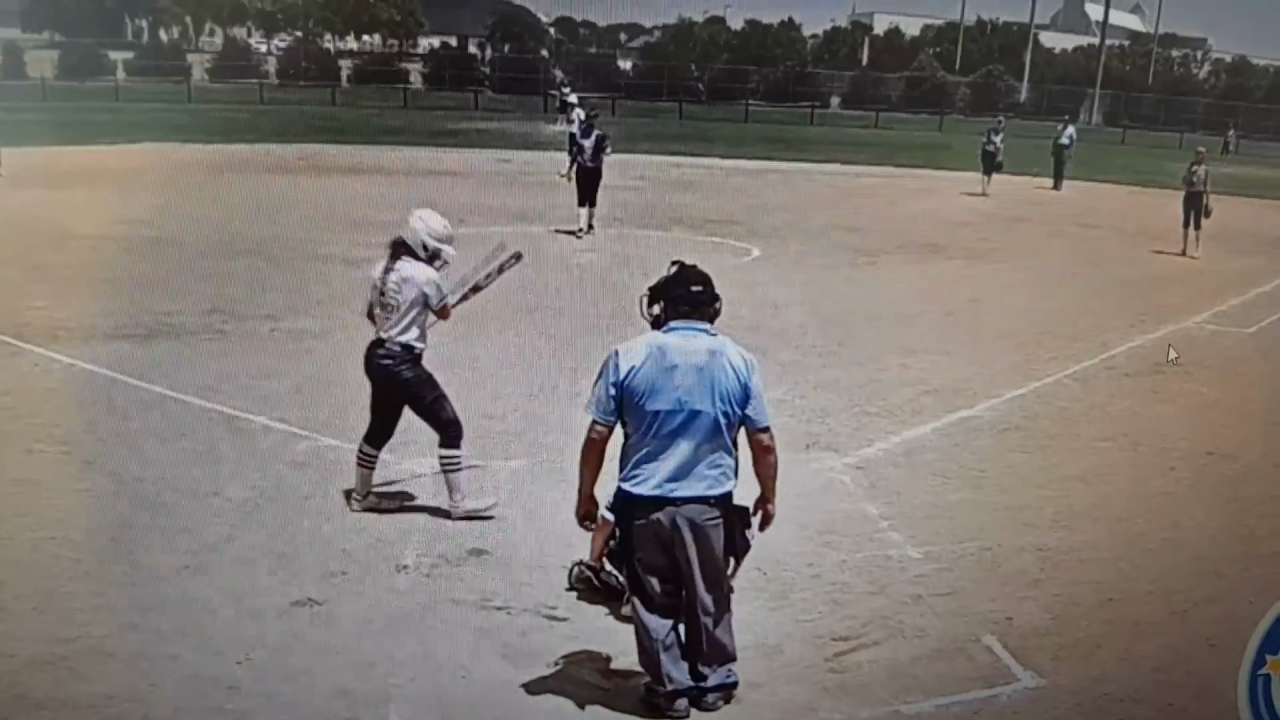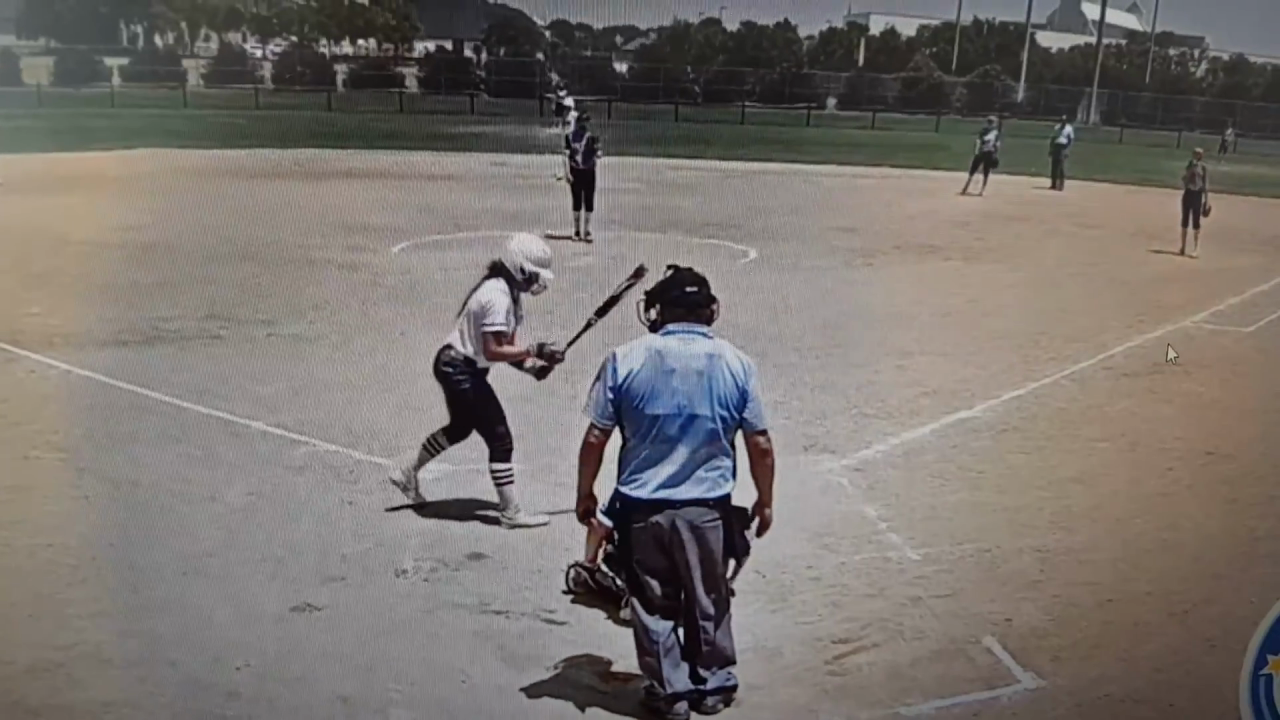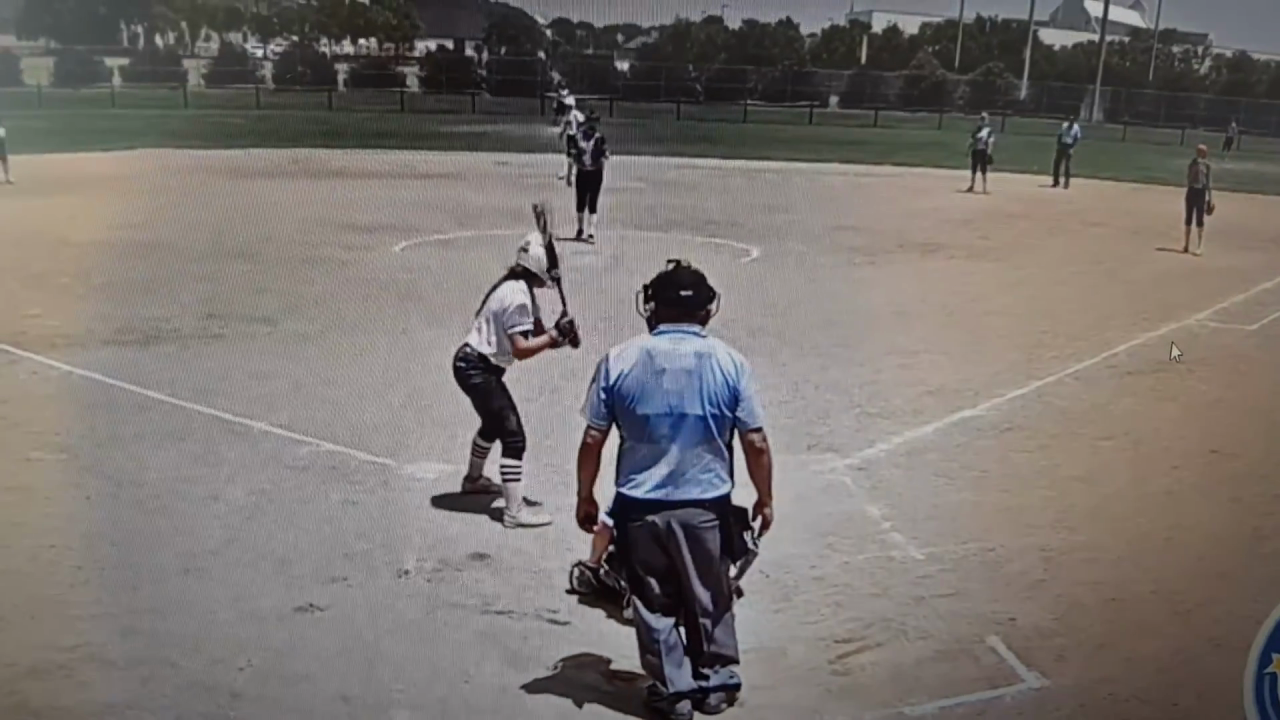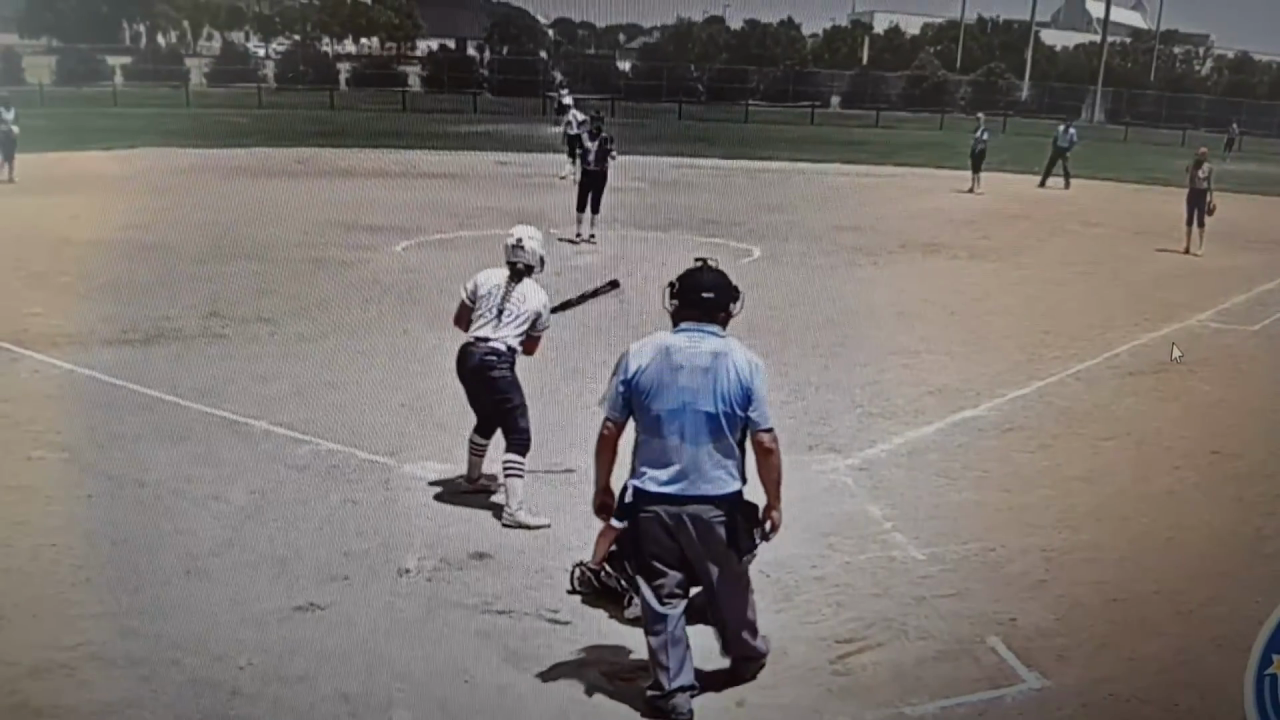
dt=0.5s
person 1, frame 1
left shoulder: (629, 356)
right shoulder: (738, 361)
left elbow: (597, 435)
right elbow: (763, 443)
left wrist: (586, 494)
right wrist: (768, 496)
left hip: (643, 504)
right hip: (709, 504)
left knee: (655, 602)
right knee: (709, 599)
right ankle: (713, 683)
person 1, frame 2
left shoulder: (625, 359)
right shoulder: (736, 363)
left elbow: (595, 438)
right elbow: (760, 445)
left wrist: (585, 494)
right wrist: (765, 499)
left hip: (642, 507)
right hip: (707, 507)
left knee: (654, 605)
right knee: (709, 602)
person 1, frame 3
left shoulder: (619, 360)
right shoulder: (729, 362)
left elbow: (592, 440)
right elbow: (756, 443)
left wrist: (585, 497)
right wrist: (765, 499)
left hip: (641, 507)
right hip: (706, 506)
left knee: (655, 605)
right knee: (710, 601)
person 1, frame 4
left shoulder: (639, 355)
right shoulder: (744, 362)
left elbow: (609, 432)
right elbow: (766, 444)
left wrist: (602, 488)
right wrist: (773, 503)
left hip: (654, 502)
right hip: (717, 502)
left knee: (661, 599)
right knee: (729, 588)
right ankle: (746, 655)
person 2, frame 1
left shoulder: (384, 268)
right shoulder: (424, 275)
right elbow: (445, 314)
left hip: (378, 357)
right hip: (402, 364)
left knee: (379, 428)
right knee: (450, 428)
left ankle: (361, 495)
right ankle: (458, 500)
person 2, frame 2
left shoulder: (510, 295)
right shoulder: (498, 298)
left elbow: (507, 346)
right elbow: (495, 350)
left wrist: (531, 365)
right wrist: (535, 351)
left hip: (451, 366)
right hip: (462, 372)
left knee: (460, 428)
right knee: (500, 439)
left ankle: (408, 474)
right ankle: (512, 513)
person 2, frame 3
left shoulder: (521, 289)
right shoulder: (518, 297)
left elbow: (538, 336)
right elbow: (521, 350)
left wrist: (559, 334)
right wrist: (555, 335)
left hip: (474, 364)
right hip: (478, 369)
left knee: (493, 423)
right knee: (513, 436)
left ankle: (474, 478)
right ankle: (514, 510)
person 2, frame 4
left shoulder: (484, 277)
right shoulder: (539, 297)
left elbow: (460, 321)
right elbow: (530, 349)
left hip: (468, 356)
right hip: (496, 364)
left knee: (486, 420)
right knee: (518, 436)
left ankle: (474, 478)
right ankle: (514, 509)
